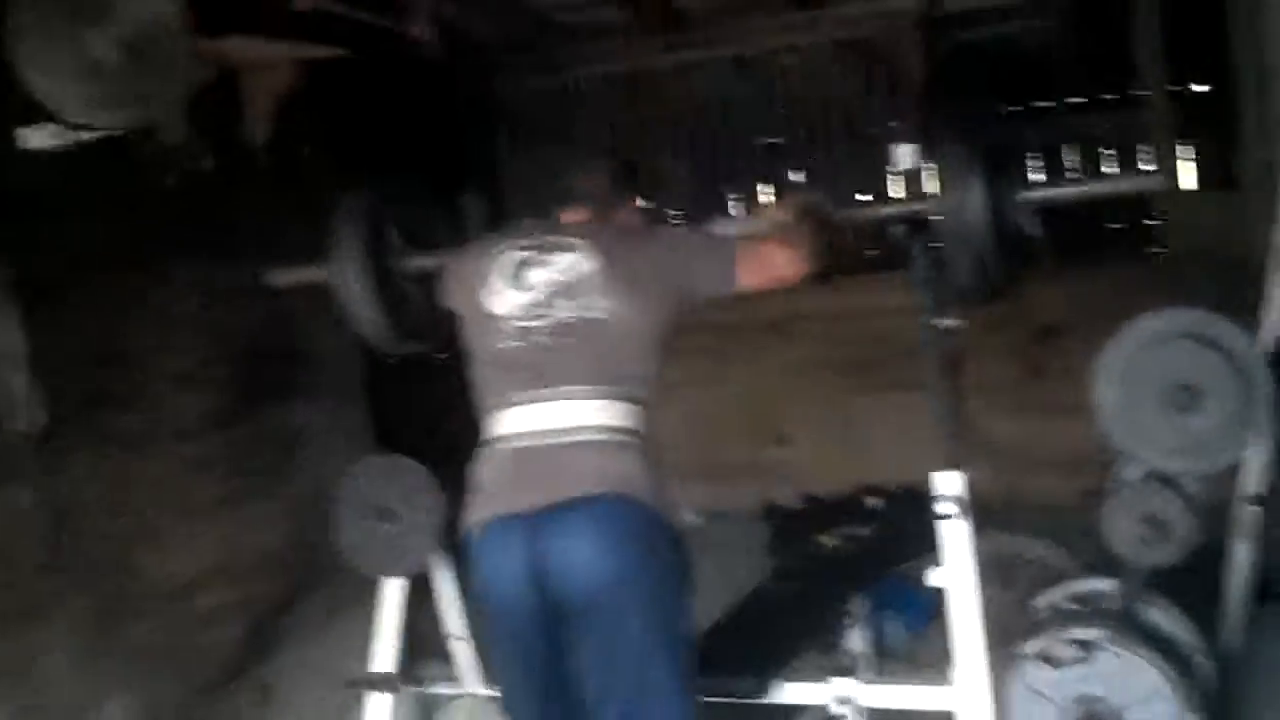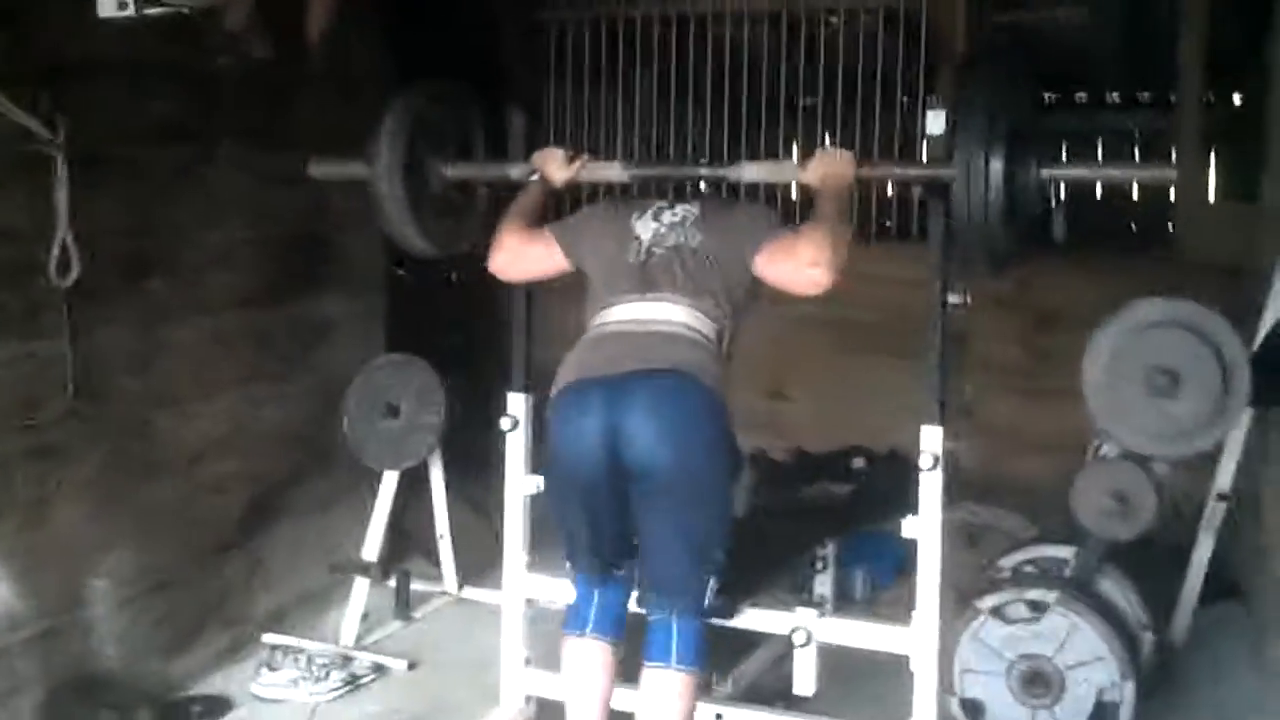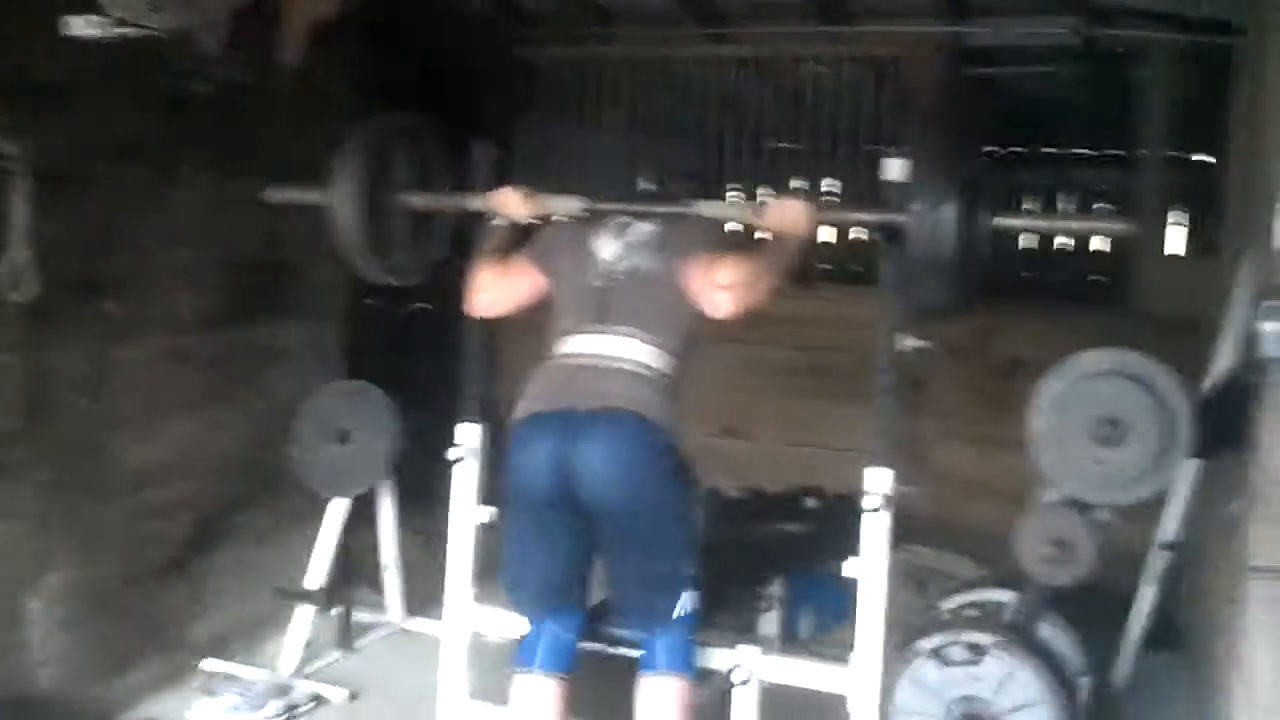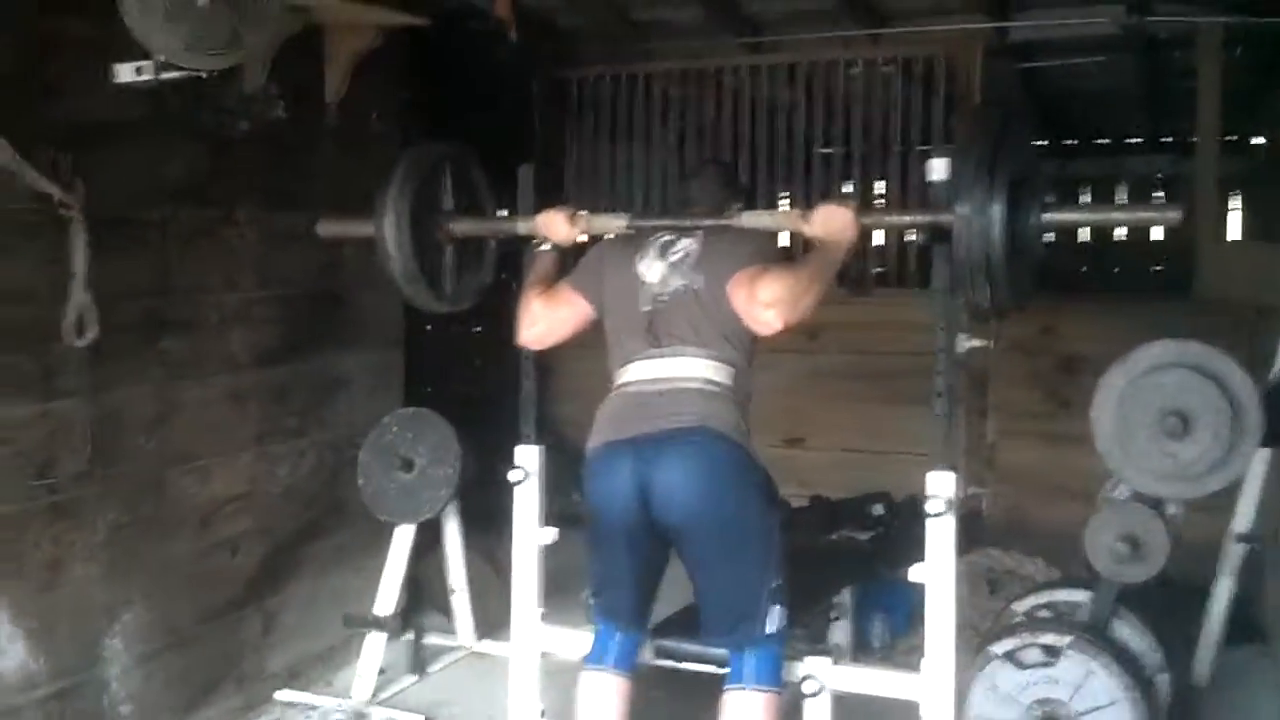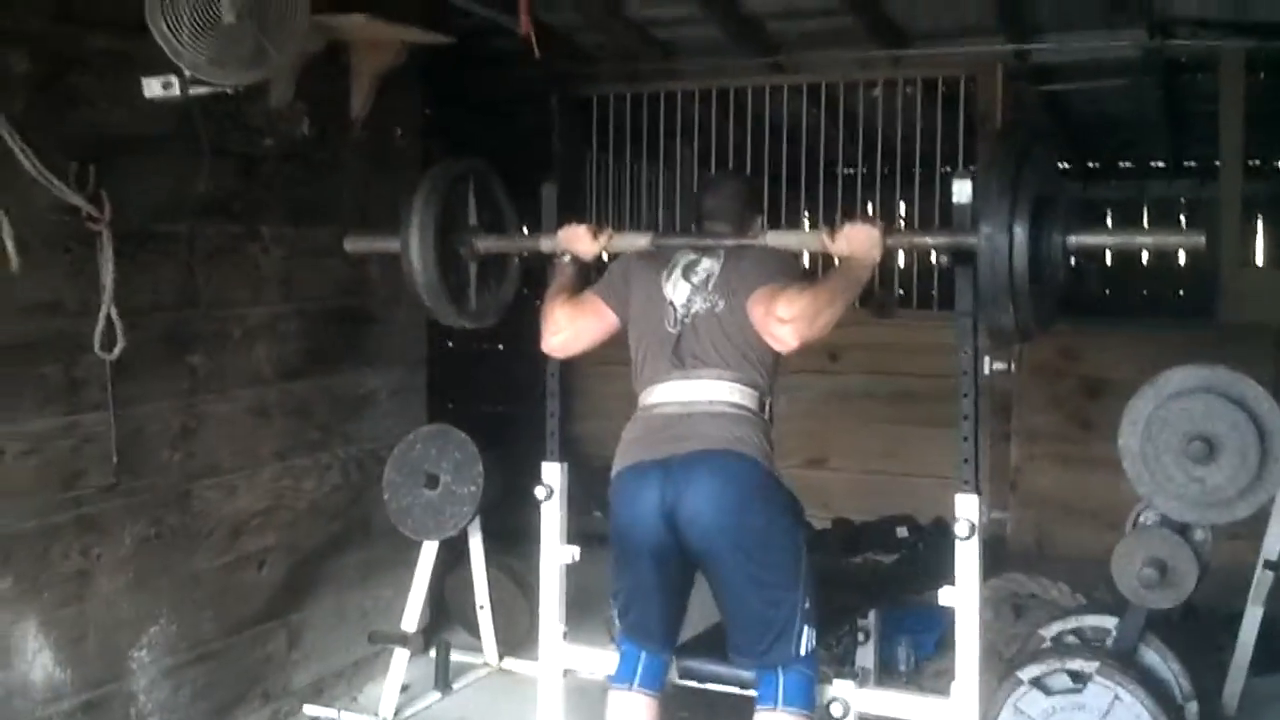
dt=1s
person 1, frame 1
left shoulder: (477, 264)
right shoulder: (653, 252)
right elbow: (787, 261)
right wrist: (804, 213)
left hip: (498, 527)
right hip: (606, 518)
person 1, frame 2
left shoulder: (607, 218)
right shoulder: (741, 221)
left elbow: (505, 258)
right elbow: (814, 270)
left wrist: (543, 182)
right wrist: (831, 190)
left hip: (578, 401)
right hip: (675, 404)
left knee: (597, 586)
right knee: (678, 607)
person 1, frame 3
left shoulder: (573, 233)
right shoulder: (700, 235)
left elbow: (483, 296)
right elbow: (723, 293)
left wrist: (504, 221)
right wrist: (787, 237)
left hip: (536, 430)
right hip: (627, 436)
left knee: (549, 624)
right knee: (667, 625)
person 1, frame 4
left shoulder: (615, 253)
right shoulder: (742, 244)
left elbow: (533, 328)
right elbow: (769, 309)
left wrist: (549, 245)
right wrist: (831, 244)
left hip: (611, 455)
right hip: (703, 454)
left knee: (615, 629)
right knee: (755, 640)
person 1, frame 5
left shoulder: (638, 268)
right shoulder: (764, 262)
left elbow: (557, 336)
right elbow: (787, 326)
left wrist: (570, 259)
right wrist: (857, 262)
left hip: (636, 476)
right hip: (730, 475)
left knee: (640, 647)
right knee: (785, 660)
